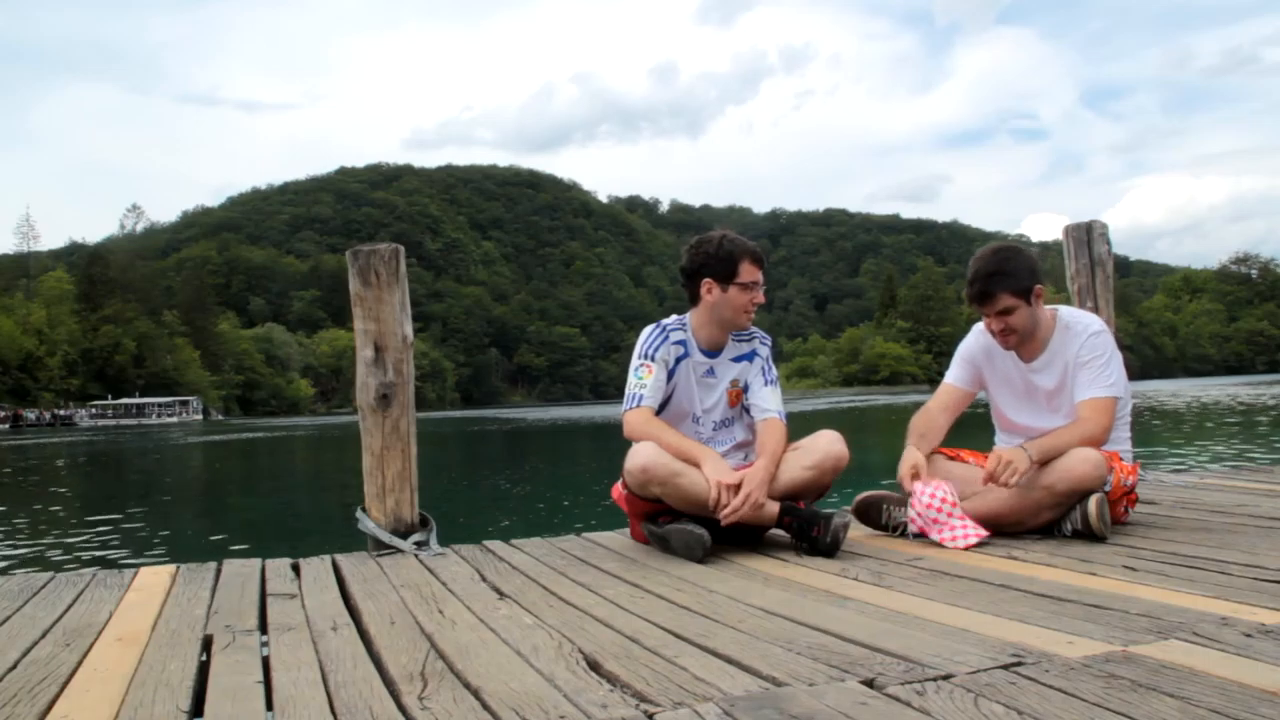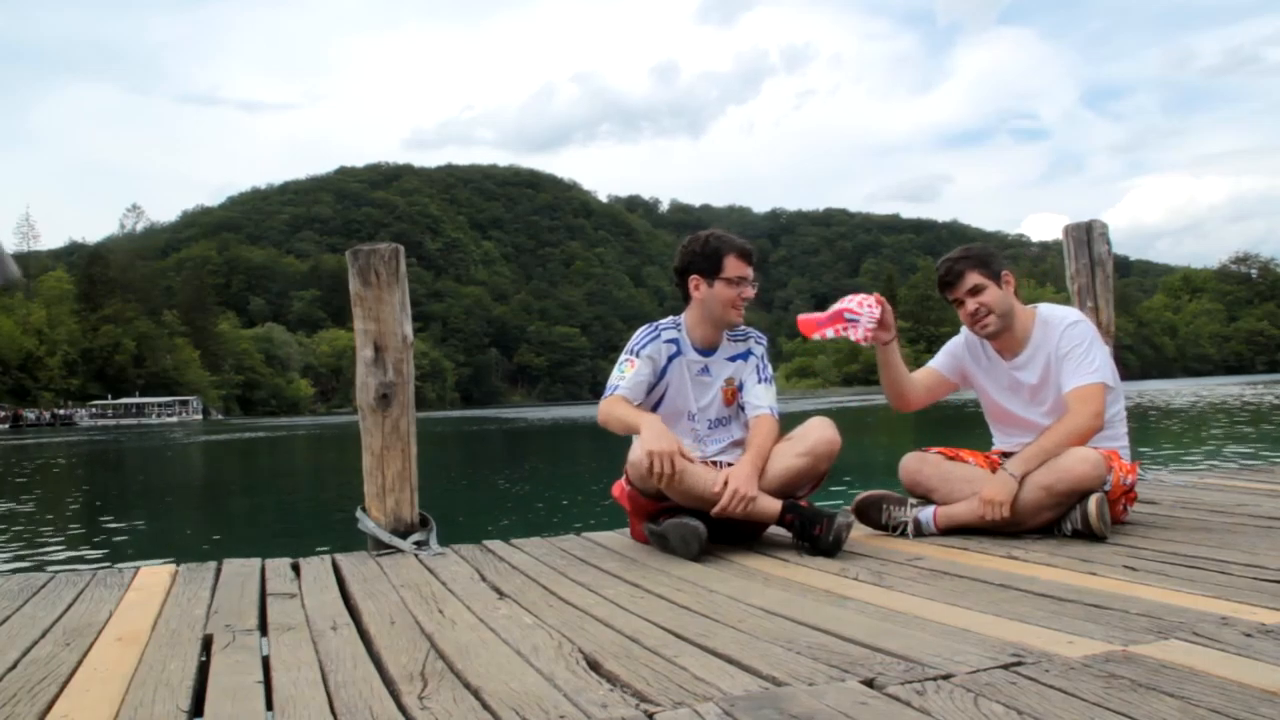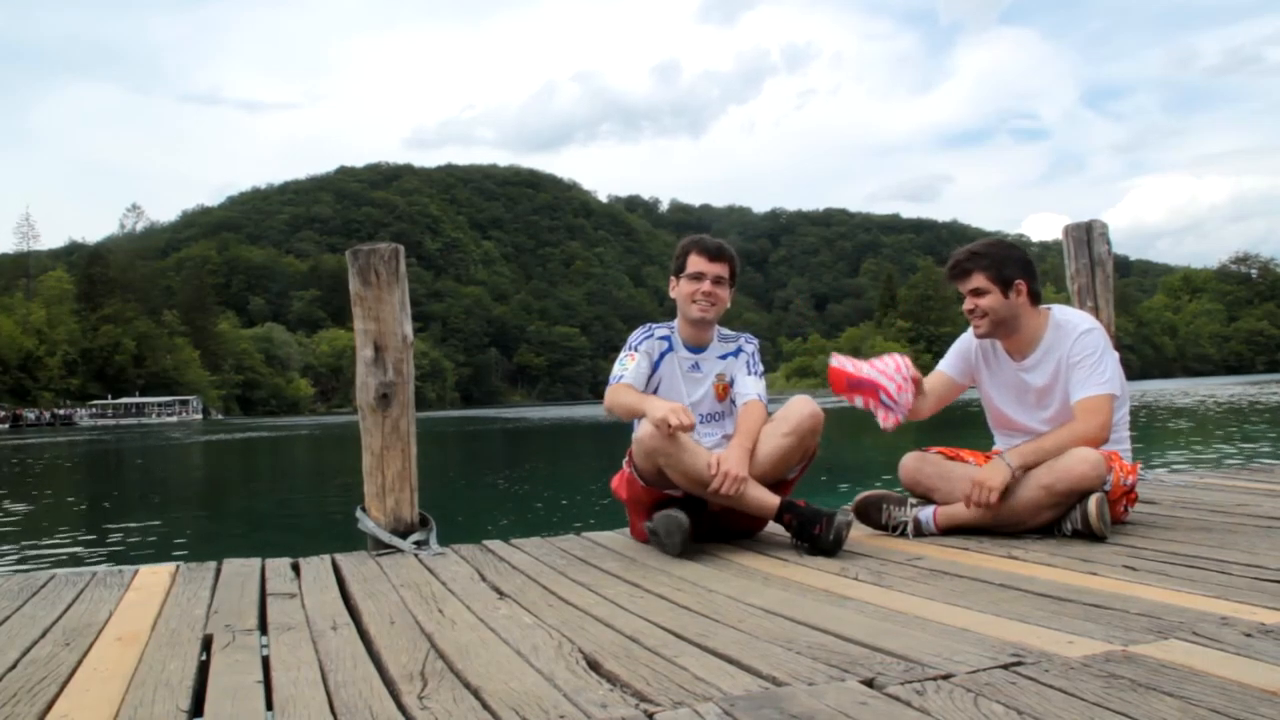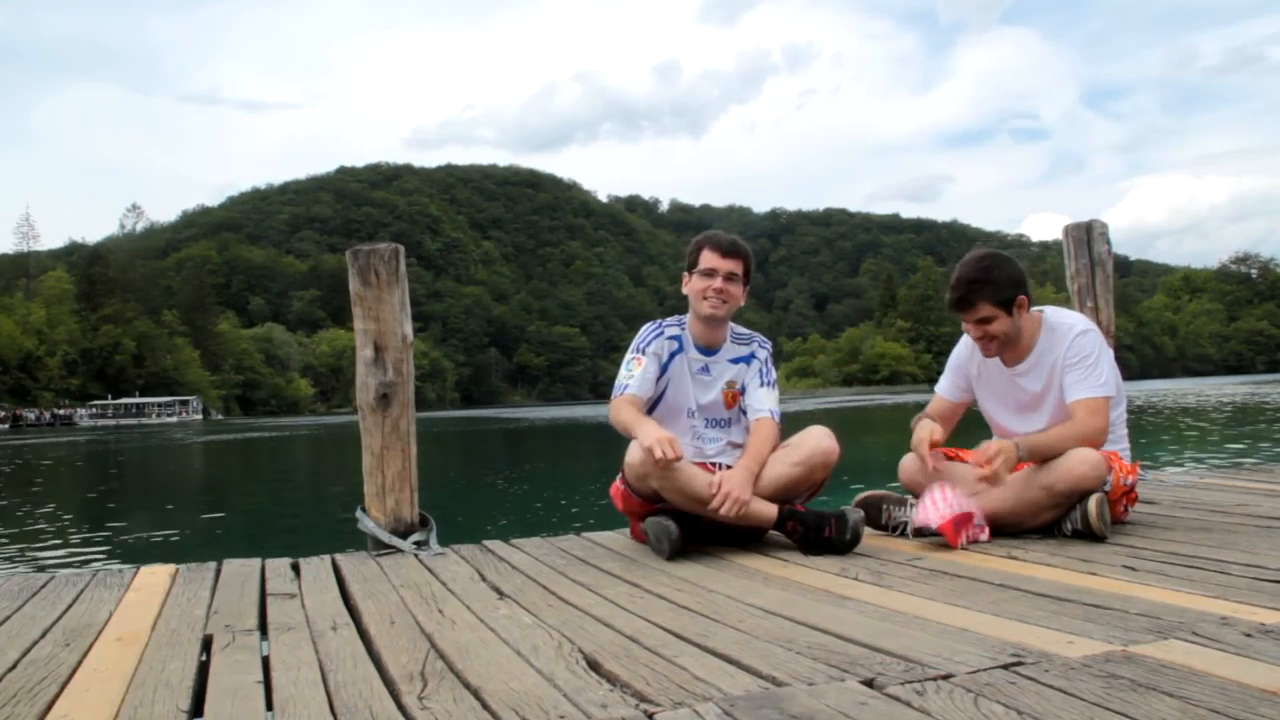
dt=0.7s
person 1, frame 1
left shoulder: (755, 345)
right shoulder: (660, 338)
left elbow: (771, 419)
right elbow: (635, 422)
left wrist: (761, 471)
right wrist: (708, 459)
left hip: (738, 479)
right hip: (673, 483)
left knee: (831, 447)
right knee: (643, 461)
left ankle: (687, 519)
right ankle: (793, 518)
person 1, frame 2
left shoulder: (751, 345)
right shoulder: (654, 340)
left elbow: (764, 417)
right elbow: (609, 409)
left wrist: (748, 467)
right wrist: (649, 423)
left hip: (731, 481)
right hip: (672, 483)
left knee: (823, 434)
right knee: (645, 455)
left ankle: (692, 519)
right ankle: (795, 516)
person 1, frame 3
left shoulder: (742, 348)
right shoulder: (649, 340)
left elbow: (754, 406)
right elbow: (614, 398)
left wrist: (739, 450)
right wrist: (652, 405)
left hip: (728, 482)
right hip: (663, 488)
left knee: (805, 410)
right knee: (655, 430)
left ankle: (690, 516)
right ankle: (794, 516)
person 1, frame 4
left shoulder: (755, 349)
right shoulder: (657, 337)
left elbow: (765, 421)
right elbow: (621, 407)
left wrist: (744, 472)
right wrist: (646, 428)
left hip: (731, 482)
right hip: (666, 489)
left knee: (821, 443)
right knee: (643, 457)
left ankle: (685, 523)
right ankle: (792, 521)
person 2, frame 1
left shoulder: (1087, 334)
right shoulder: (980, 341)
left elbow: (1095, 428)
right elbow: (939, 411)
left wrist: (1028, 452)
right wrist: (913, 449)
left hip: (1095, 468)
right hip: (1013, 467)
left knee: (1083, 465)
right knee: (919, 466)
right ankle: (1057, 512)
person 2, frame 2
left shoulder: (1068, 327)
right shoulder: (967, 346)
left elbow: (1087, 418)
right elbow: (906, 399)
left wrist: (1012, 471)
right wrist: (886, 341)
left hip: (1094, 462)
right hip: (1013, 465)
left knee: (1081, 465)
right knee: (914, 466)
left ankle: (927, 518)
right ankle: (1060, 511)
person 2, frame 3
left shoulder: (1080, 333)
right shoulder: (976, 342)
left elbow: (1094, 429)
right elbow: (921, 404)
left wrist: (1009, 461)
left hip: (1094, 468)
right hip: (1015, 468)
left knee: (1082, 466)
right knee: (914, 467)
left ankle: (927, 518)
right ankle: (1057, 511)
person 2, frame 4
left shoulder: (1075, 335)
right shoulder: (970, 348)
left elbow: (1092, 430)
right elbow: (940, 422)
left wrist: (1016, 448)
right wrist: (924, 425)
left hip: (1095, 469)
right hip: (1015, 472)
left knee: (1083, 465)
right knee: (912, 467)
right ankle: (1061, 514)
